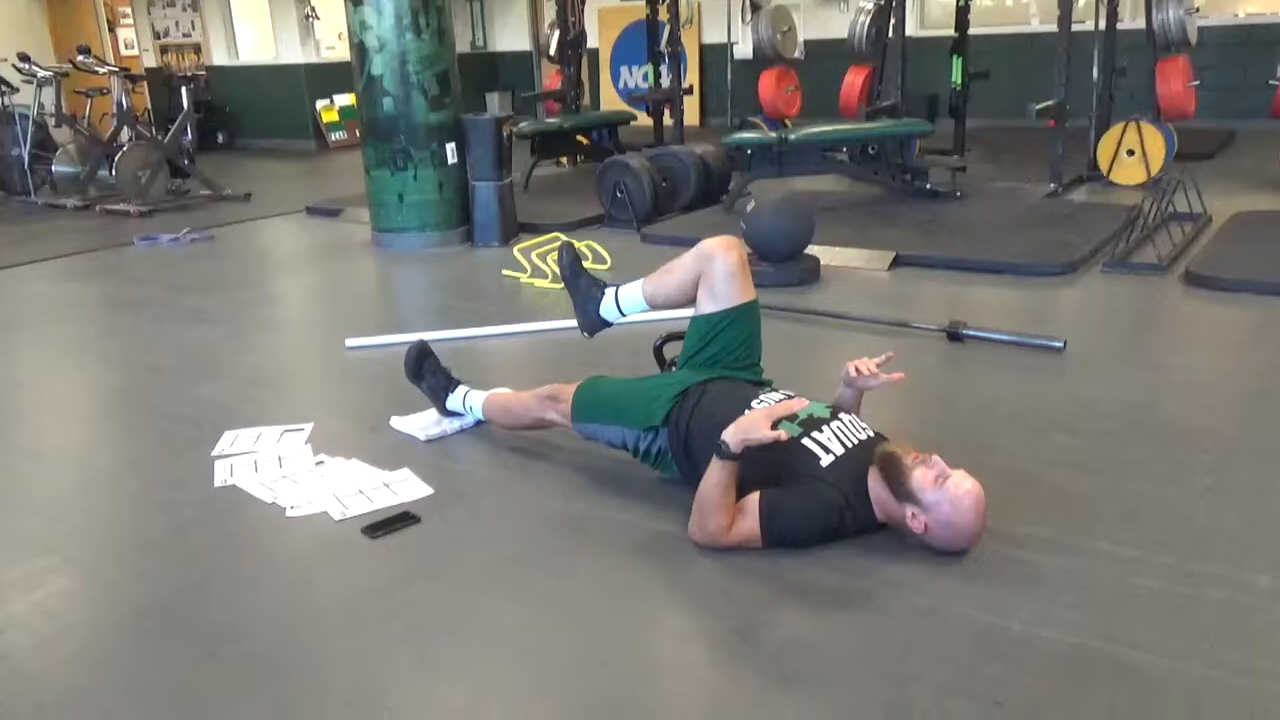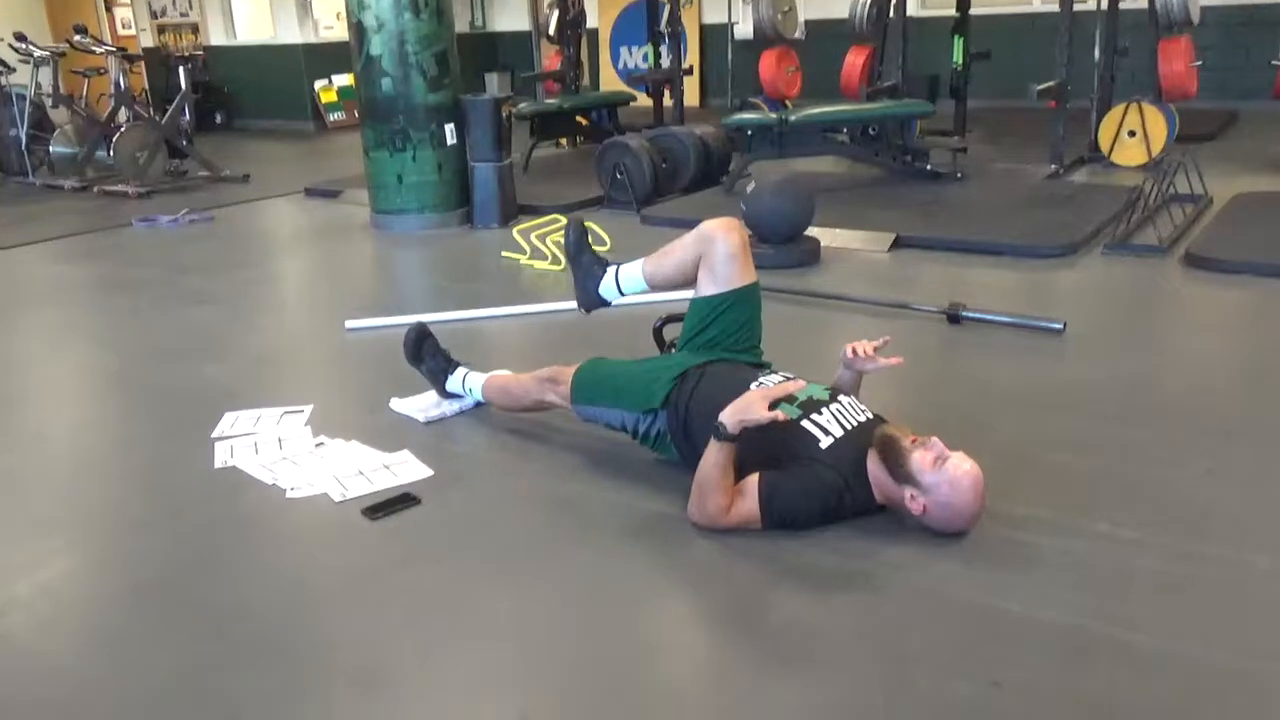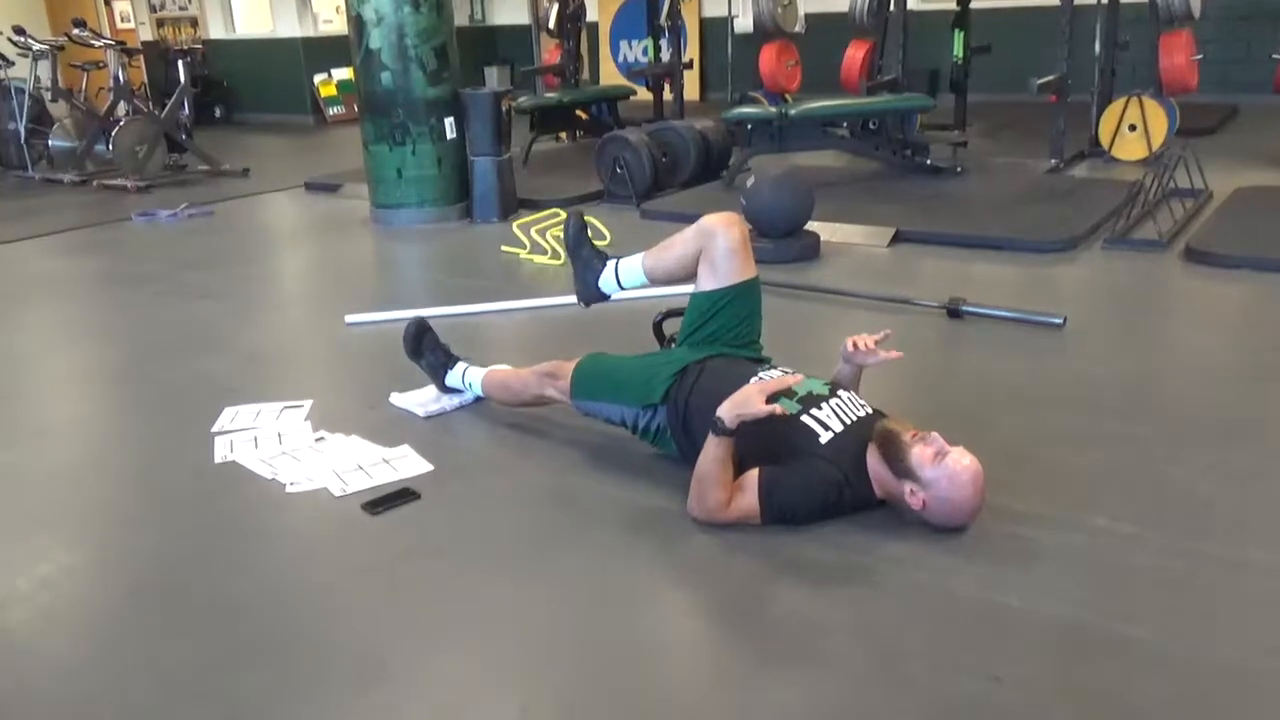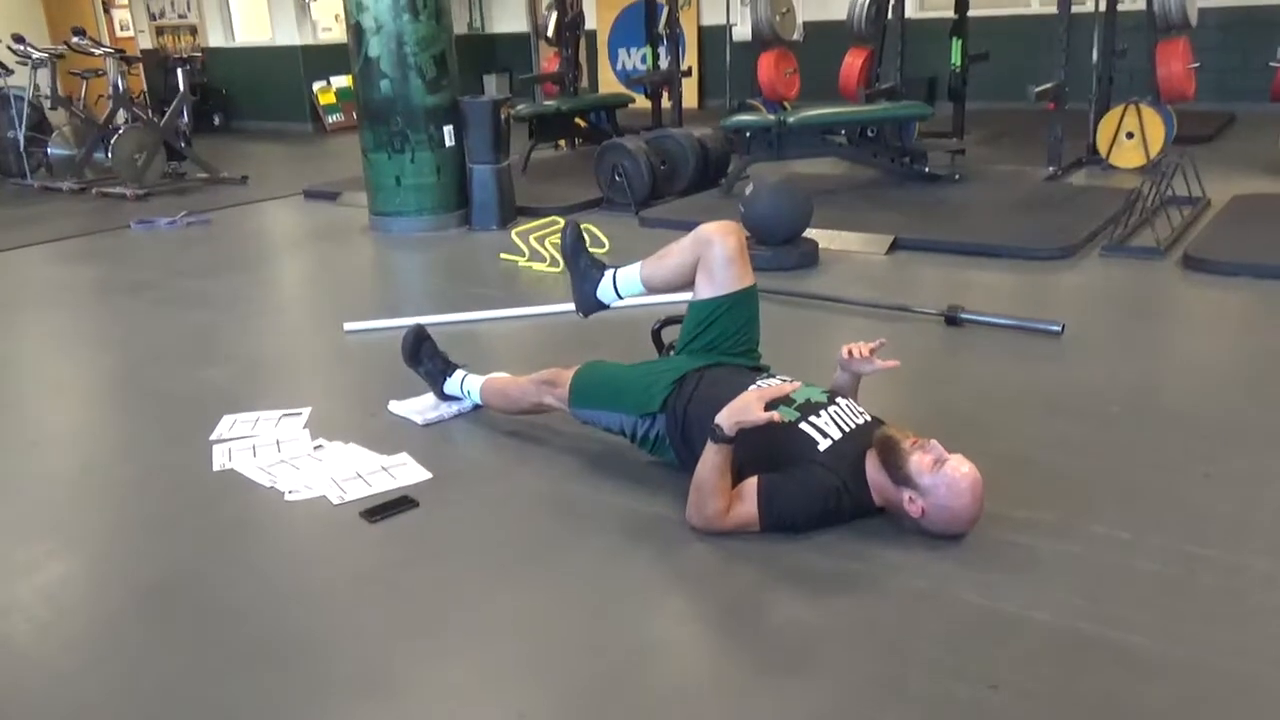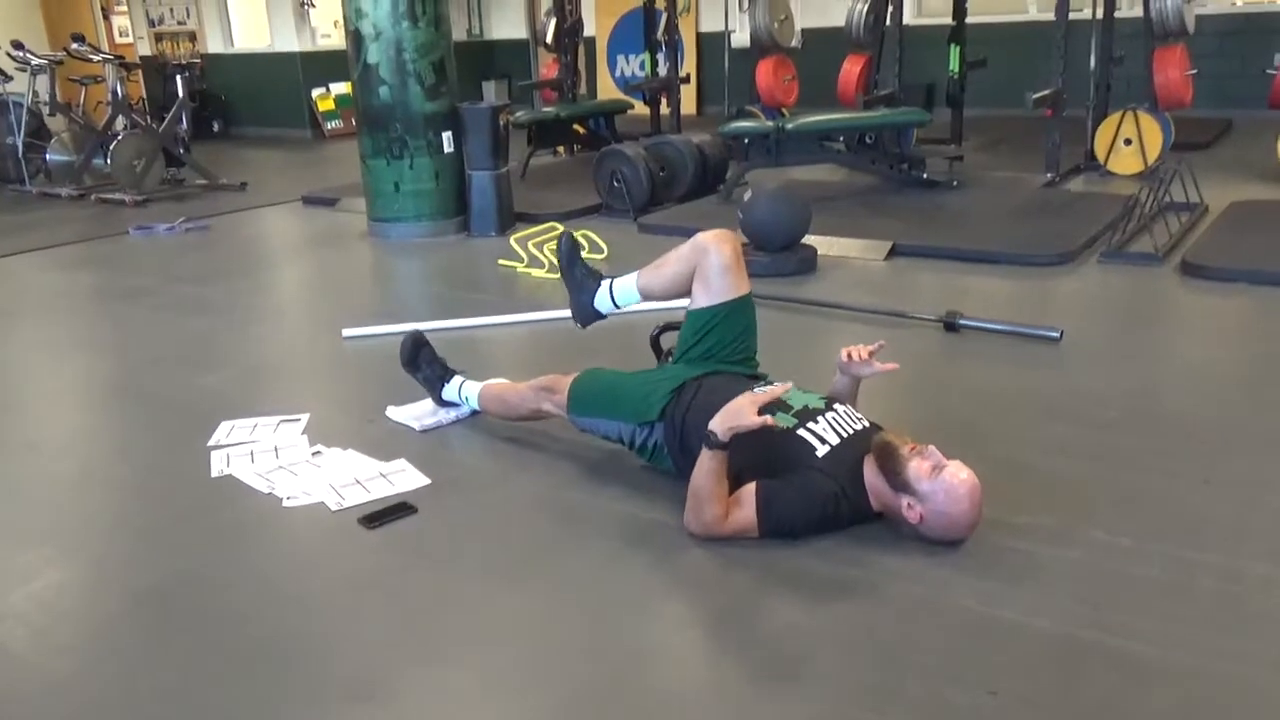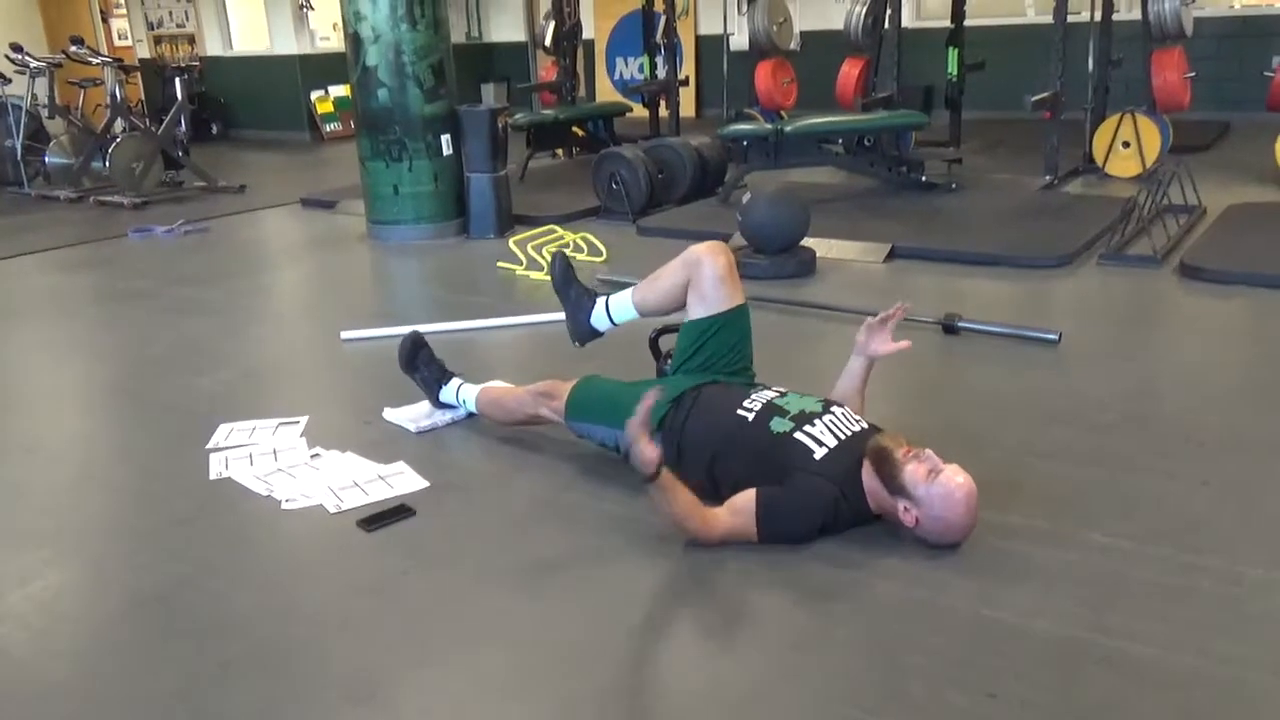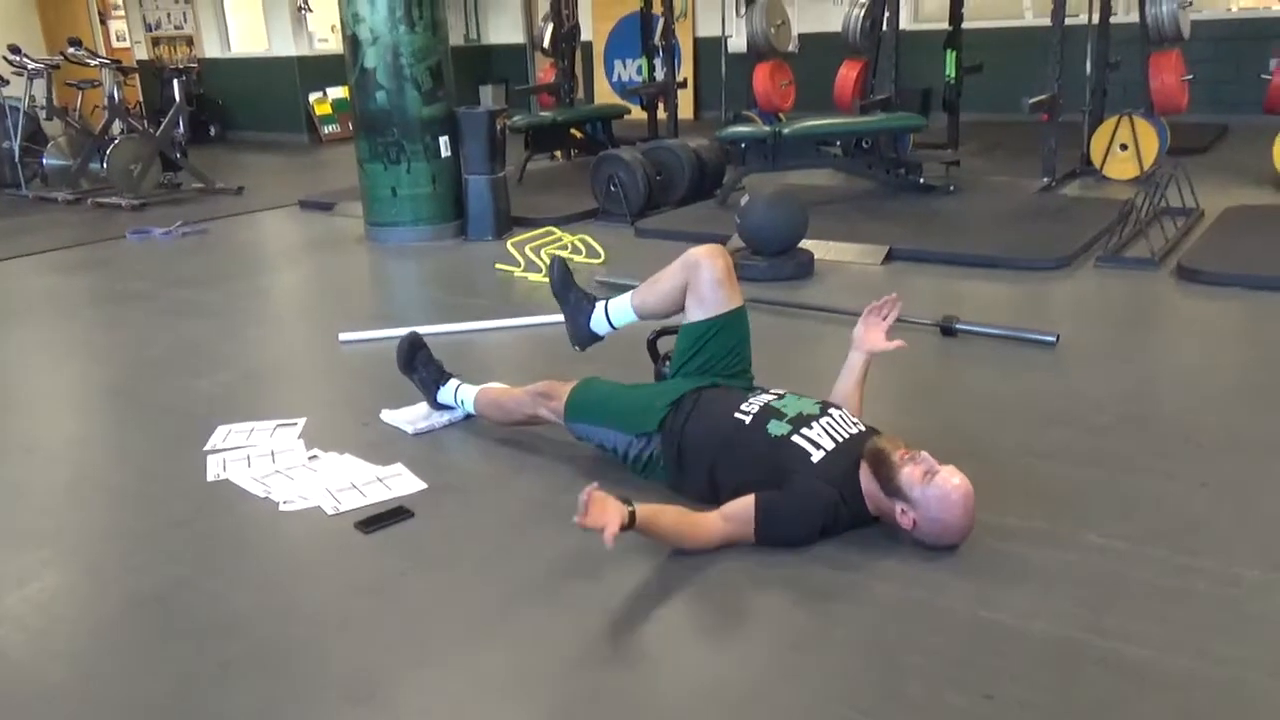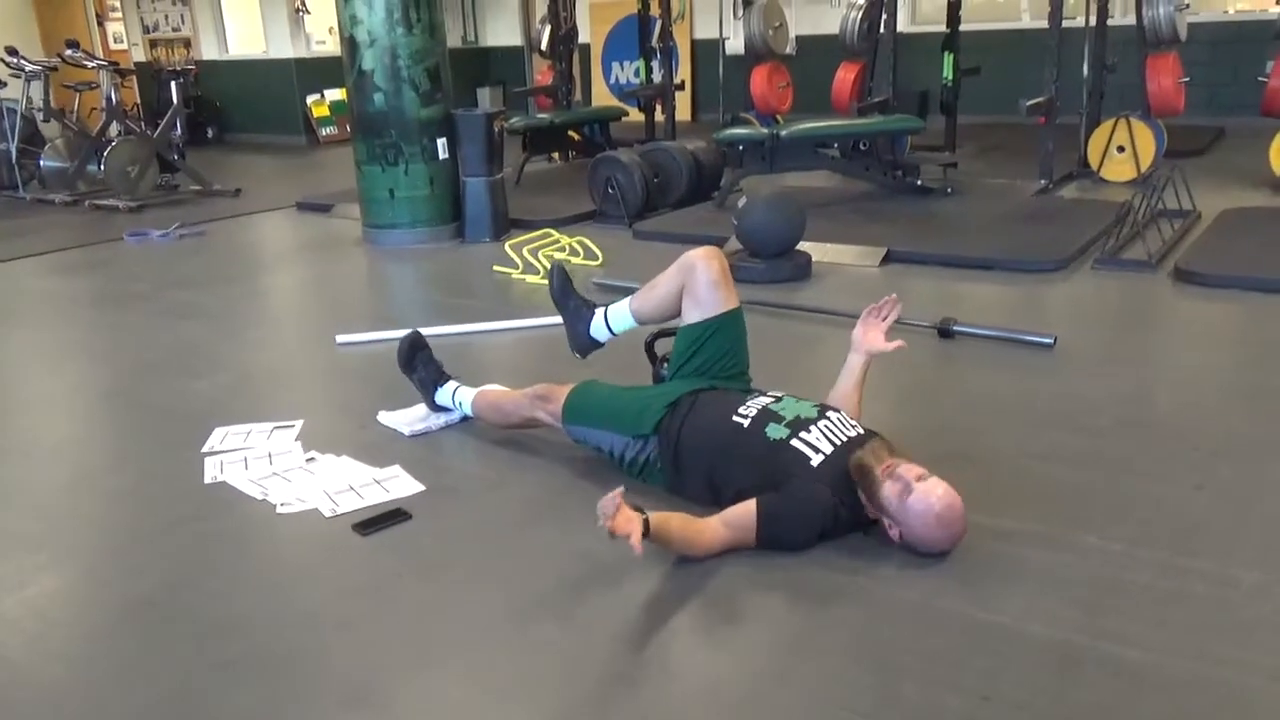
dt=0.2s
person 1, frame 1
left shoulder: (826, 508)
right shoulder: (882, 460)
left elbow: (709, 530)
left wrist: (732, 443)
right wrist: (852, 388)
left hip: (679, 417)
right hip: (734, 384)
left knee: (554, 401)
right knee: (722, 254)
left ankle: (460, 399)
right ankle: (606, 304)
person 1, frame 2
left shoulder: (826, 489)
right shoulder: (879, 443)
left elbow: (708, 511)
left wrist: (728, 424)
right wrist: (851, 371)
left hip: (678, 399)
right hip: (736, 368)
left knee: (553, 383)
right knee: (722, 236)
left ankle: (460, 382)
right ankle: (606, 283)
person 1, frame 3
left shoulder: (825, 486)
right shoulder: (881, 436)
left elbow: (708, 507)
left wrist: (727, 420)
right wrist: (851, 366)
left hip: (679, 395)
right hip: (735, 364)
left knee: (552, 379)
right knee: (722, 231)
left ankle: (459, 377)
right ankle: (606, 276)
person 1, frame 4
left shoulder: (824, 493)
right shoulder: (880, 443)
left elbow: (707, 515)
left wrist: (725, 427)
right wrist: (849, 374)
left hip: (677, 402)
right hip: (732, 371)
left knee: (550, 386)
right knee: (720, 239)
left ankle: (459, 384)
right ankle: (604, 286)
person 1, frame 5
left shoulder: (823, 498)
right shoulder: (878, 450)
left elbow: (705, 521)
left wrist: (718, 432)
right wrist: (847, 377)
left hip: (676, 411)
right hip: (729, 378)
left knee: (549, 392)
right knee: (716, 248)
left ankle: (455, 390)
right ankle: (601, 296)
person 1, frame 6
left shoulder: (820, 502)
right shoulder: (879, 452)
left elbow: (704, 525)
left wrist: (653, 467)
right wrist: (863, 363)
left hip: (679, 416)
right hip: (725, 390)
left knee: (547, 398)
right knee: (709, 259)
left ankle: (454, 393)
right ankle: (597, 314)
person 1, frame 7
left shoulder: (817, 504)
right shoulder: (876, 455)
left elbow: (706, 529)
left wrist: (627, 514)
right wrist: (860, 355)
left hip: (673, 427)
right hip: (727, 394)
left knee: (547, 398)
right knee: (706, 262)
left ankle: (453, 394)
right ankle: (597, 319)
person 1, frame 8
left shoulder: (815, 508)
right shoulder: (876, 457)
left elbow: (708, 535)
left wrist: (642, 525)
right wrist: (859, 355)
left hip: (670, 431)
right hip: (724, 395)
left knee: (544, 401)
right knee: (703, 264)
left ankle: (451, 395)
right ankle: (596, 325)
